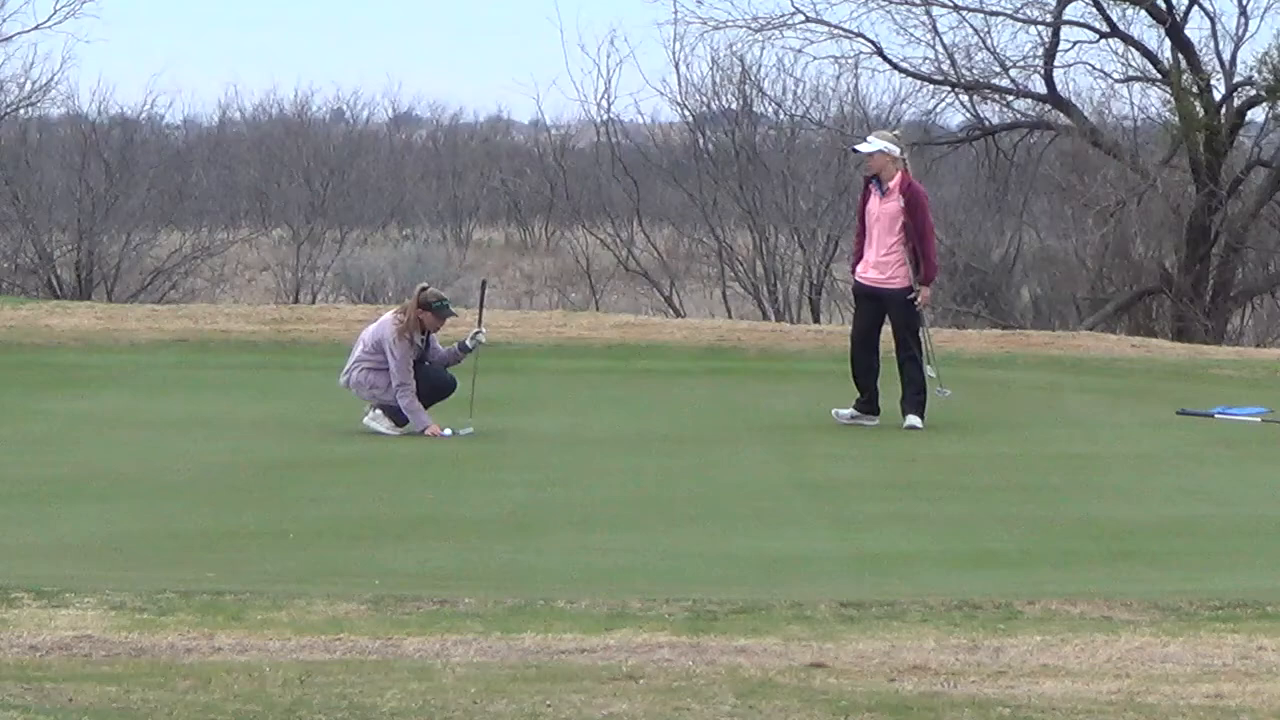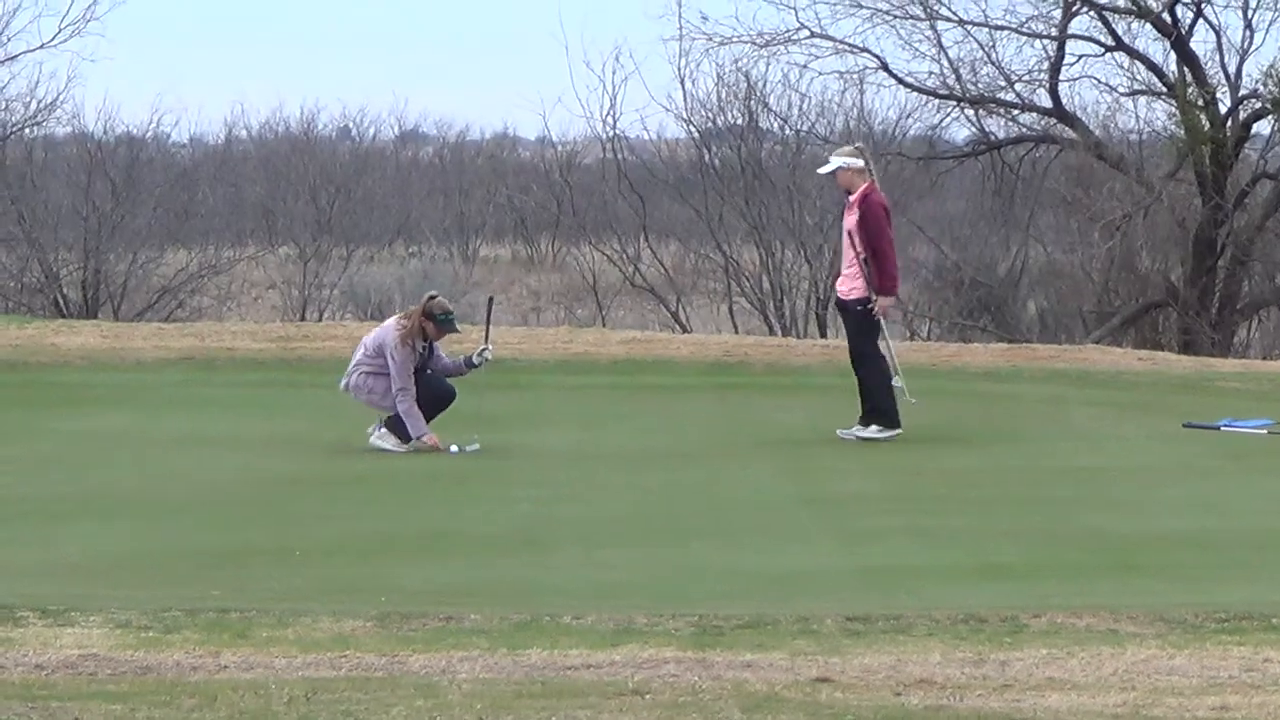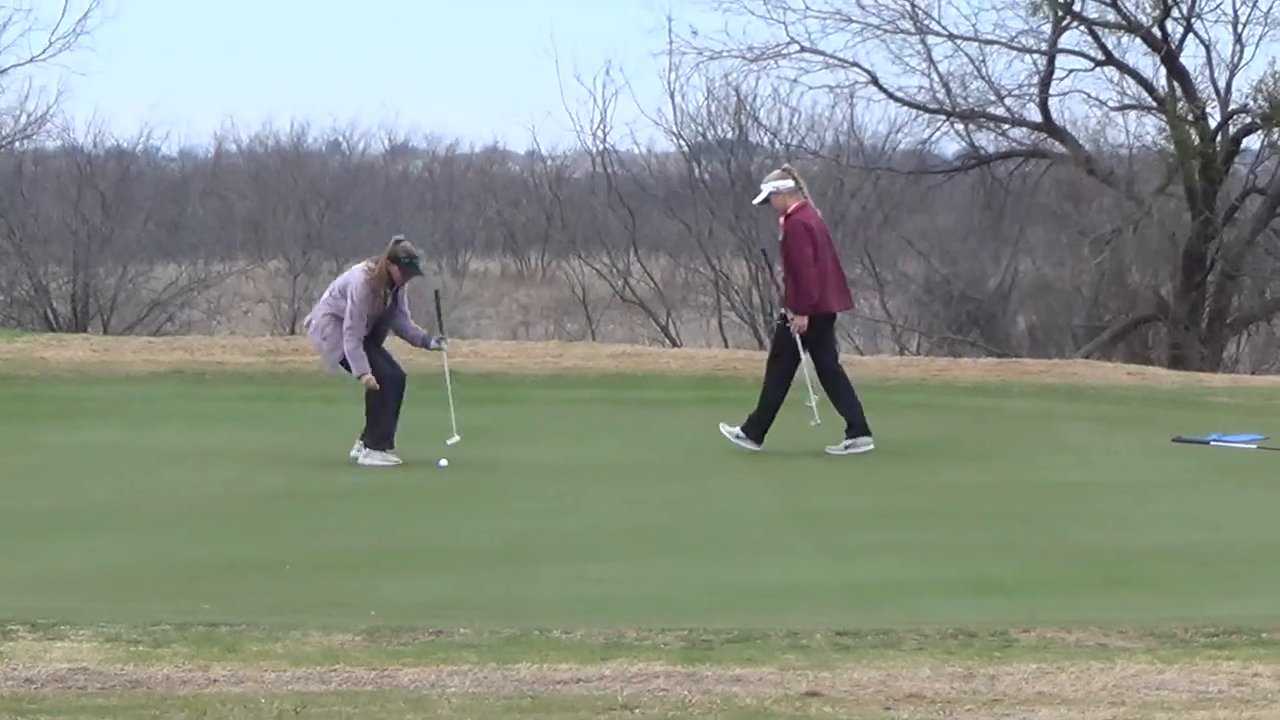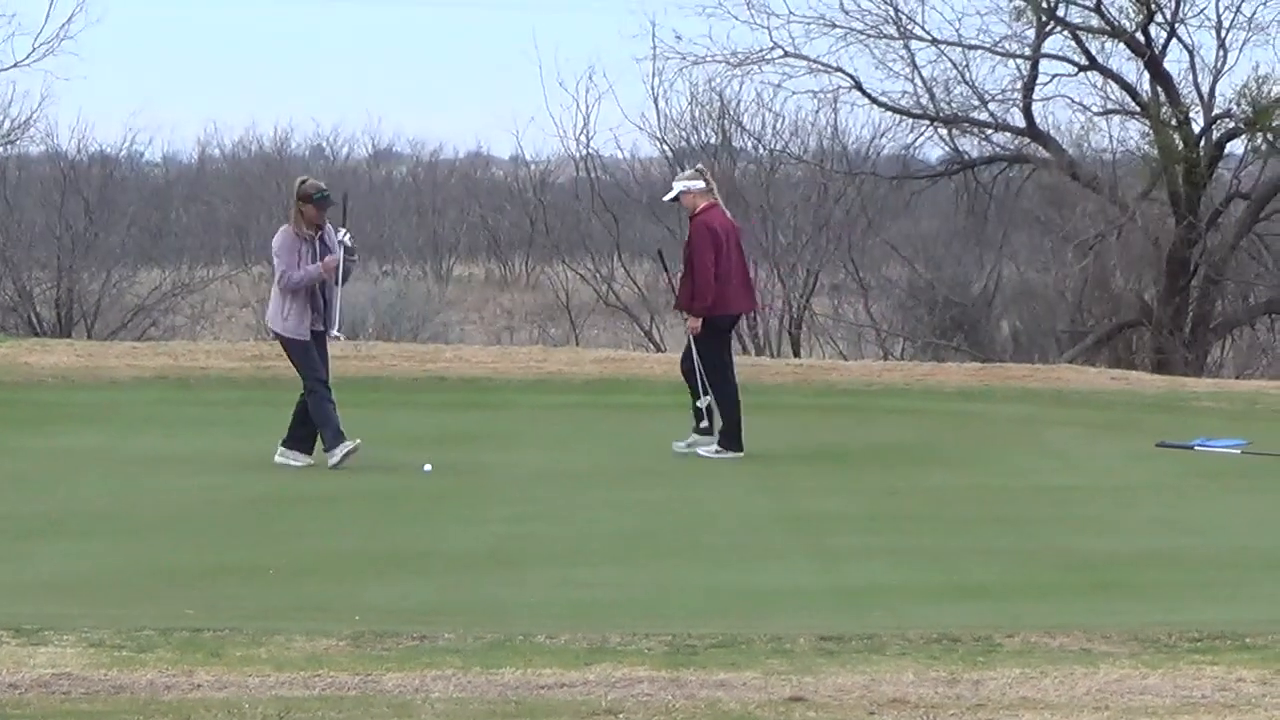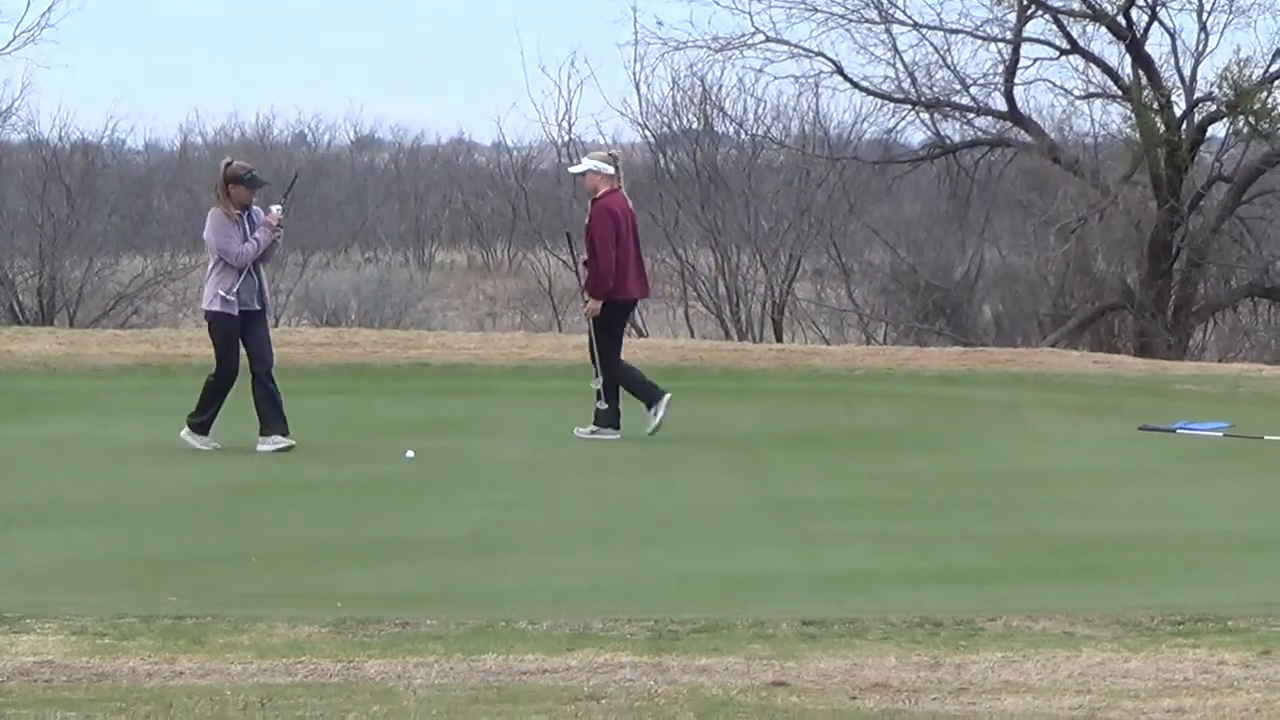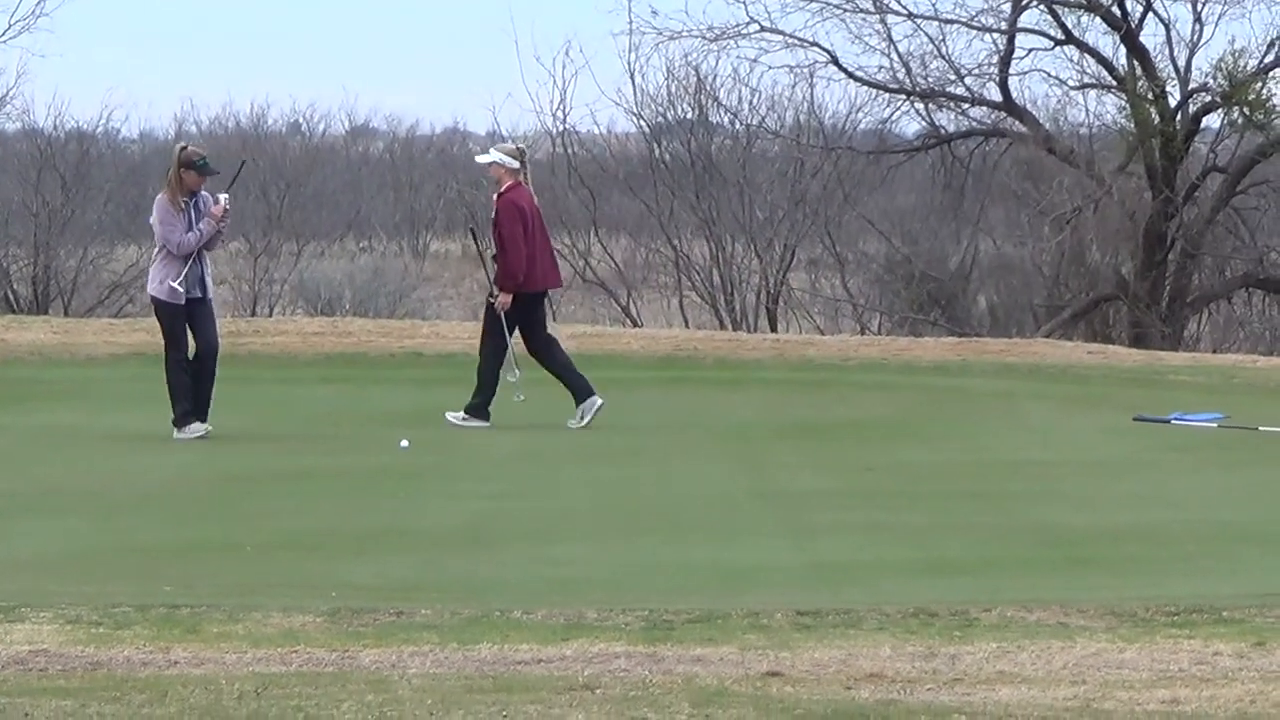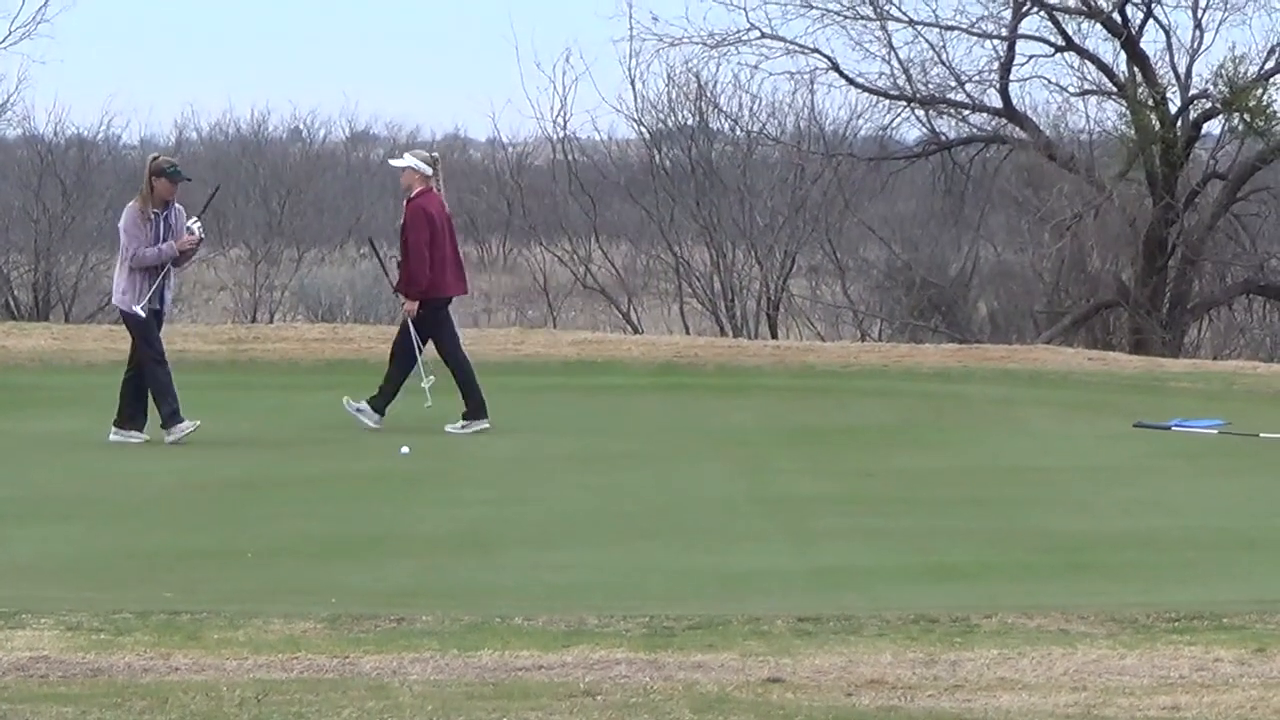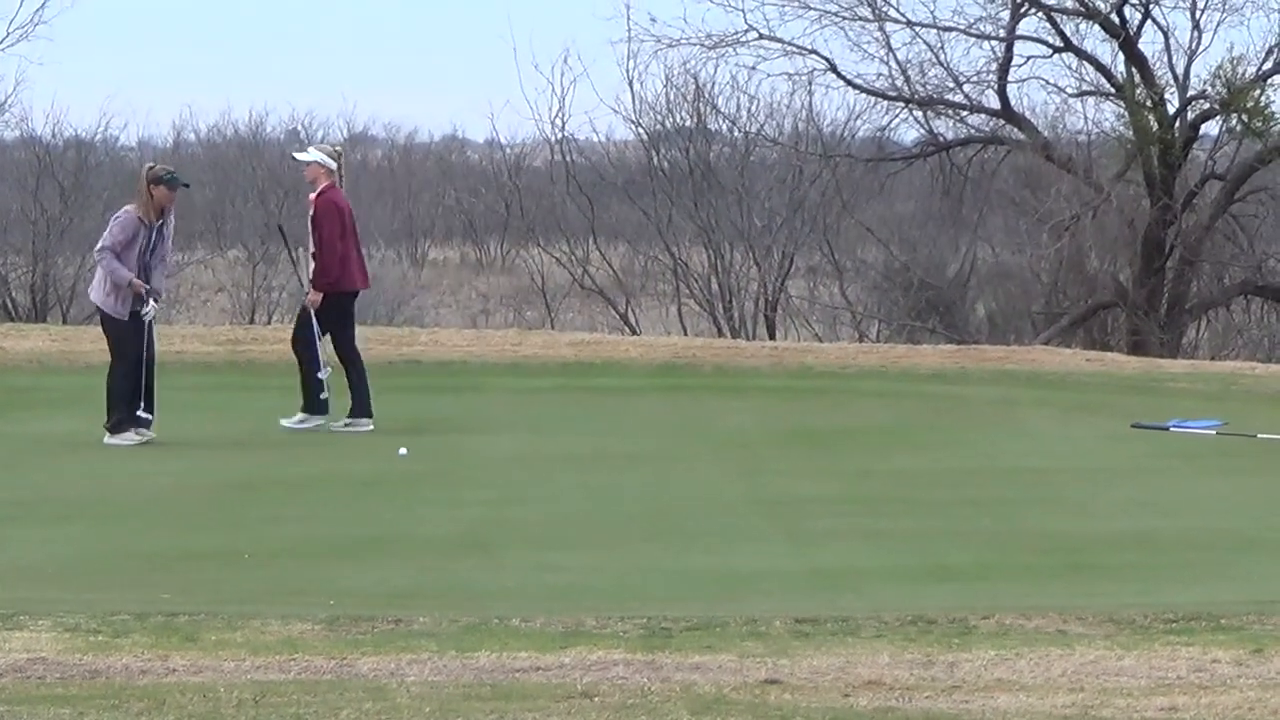
dt=0.4s
person 1, frame 1
left shoulder: (912, 191)
right shoulder: (869, 189)
left elbow: (925, 238)
left wrist: (925, 281)
right wrist: (855, 268)
left hip: (901, 283)
right hip: (868, 281)
left knee: (907, 346)
right knee: (861, 343)
left ankle: (913, 411)
right ankle: (867, 408)
person 1, frame 2
left shoulder: (871, 202)
right shoulder: (854, 202)
left elbow: (883, 249)
left wrist: (883, 291)
right wrist: (840, 283)
left hip: (868, 292)
right hip: (850, 290)
left knee: (864, 353)
right knee: (861, 354)
left ankle: (887, 420)
right ankle: (873, 420)
person 1, frame 3
left shoulder: (795, 223)
right shoulder: (810, 216)
left elbow: (803, 269)
left wrist: (801, 310)
left hip: (806, 309)
right hip: (823, 306)
left knee: (779, 368)
right knee: (829, 369)
left ankle: (752, 433)
right ankle: (859, 434)
person 1, frame 4
left shoulder: (703, 223)
right shoulder: (723, 217)
left elbow: (703, 272)
left wrist: (696, 312)
left hip: (716, 309)
right hip: (730, 305)
left knee: (716, 373)
right knee: (694, 366)
left ankle: (731, 443)
right ankle: (705, 431)
person 1, frame 5
left shoulder: (603, 207)
right shoulder: (620, 202)
left elbow: (605, 256)
left wrist: (596, 295)
left hip: (613, 293)
right hip: (628, 289)
left knee: (603, 356)
right knee: (606, 355)
left ankle: (655, 397)
right ankle: (606, 422)
person 1, frame 6
left shoulder: (508, 201)
right shoulder: (523, 195)
left elbow: (513, 249)
left wrist: (506, 289)
left hip: (520, 285)
right hip: (535, 281)
left knee: (493, 345)
right knee: (540, 344)
left ankle: (477, 413)
right ankle: (585, 396)
person 1, frame 7
left shoulder: (418, 207)
right shoulder: (433, 202)
left elbow: (418, 255)
left wrist: (412, 295)
left hip: (428, 290)
right hip: (437, 286)
left knee: (448, 349)
right knee: (402, 350)
left ankle: (477, 414)
right ankle: (375, 407)
person 1, frame 8
left shoulder: (326, 201)
right shoulder: (331, 198)
left elbow: (328, 248)
left wrist: (318, 286)
right wrist: (320, 284)
left hip: (334, 285)
right hip: (345, 283)
left knee: (305, 342)
right knee: (346, 348)
left ankle: (315, 409)
right ankle: (360, 414)
person 2, frame 1
right shoulder: (397, 332)
left elbow: (437, 357)
right elbow: (403, 387)
left wrist: (465, 346)
right wrist: (424, 424)
left knee: (445, 382)
right knee: (440, 382)
left ankle: (383, 407)
right ankle: (383, 415)
person 2, frame 2
right shoulder: (399, 338)
left elbow: (439, 364)
right elbow: (403, 393)
left wrist: (471, 361)
right wrist: (423, 433)
left hip: (390, 375)
right hip: (367, 382)
left knee: (445, 392)
right knee: (439, 392)
left ankle: (389, 427)
right ankle: (390, 434)
person 2, frame 3
left shoulder: (396, 282)
right shoulder: (363, 282)
left elbow: (401, 320)
right elbow: (351, 332)
left wrist: (427, 339)
right wrist: (362, 372)
left hip: (364, 336)
right hip: (331, 329)
left knee: (396, 379)
right knee: (383, 380)
left ankle: (368, 443)
right ankle: (374, 450)
person 2, frame 4
left shoulder: (328, 233)
right shoulder: (287, 236)
left elbow: (339, 279)
right elbow: (287, 279)
left wrist: (347, 255)
right wrist: (319, 270)
left hip: (318, 321)
right hip: (291, 321)
left knee: (316, 383)
right knee: (317, 381)
left ankle: (292, 448)
right ankle: (335, 445)
person 2, frame 5
left shoulder: (254, 213)
right shoulder: (218, 217)
left elbow: (263, 257)
right elbow: (238, 257)
left wrist: (273, 233)
right wrist: (263, 233)
left hip: (253, 301)
right hip: (223, 302)
left knee: (263, 365)
right knee: (227, 368)
left ankle: (273, 433)
right ankle: (196, 429)
person 2, frame 6
left shoulder: (205, 200)
right shoulder: (165, 203)
left elbow: (209, 244)
right elbow: (179, 245)
left wrist: (220, 223)
right wrist: (210, 222)
left hip: (199, 287)
right hip: (169, 288)
left knee: (209, 348)
right knee: (178, 354)
left ankle: (194, 413)
right ankle: (184, 422)
person 2, frame 7
left shoulder: (177, 212)
right shoulder: (134, 212)
left elbow: (177, 254)
right elbow: (136, 256)
left wrist: (189, 247)
right wrist: (174, 247)
left hip: (158, 296)
right hip: (134, 296)
left knee: (141, 360)
right knee: (154, 357)
left ankle: (124, 426)
right ankle: (172, 423)
person 2, frame 8
left shoulder: (167, 220)
right shoulder: (129, 217)
left elbow: (161, 261)
right elbow: (102, 252)
left wrist: (155, 293)
right wrist: (129, 280)
left hip: (139, 300)
right hip: (114, 297)
left knee: (145, 357)
right knee: (124, 359)
left ankle: (138, 421)
right ankle: (116, 429)
